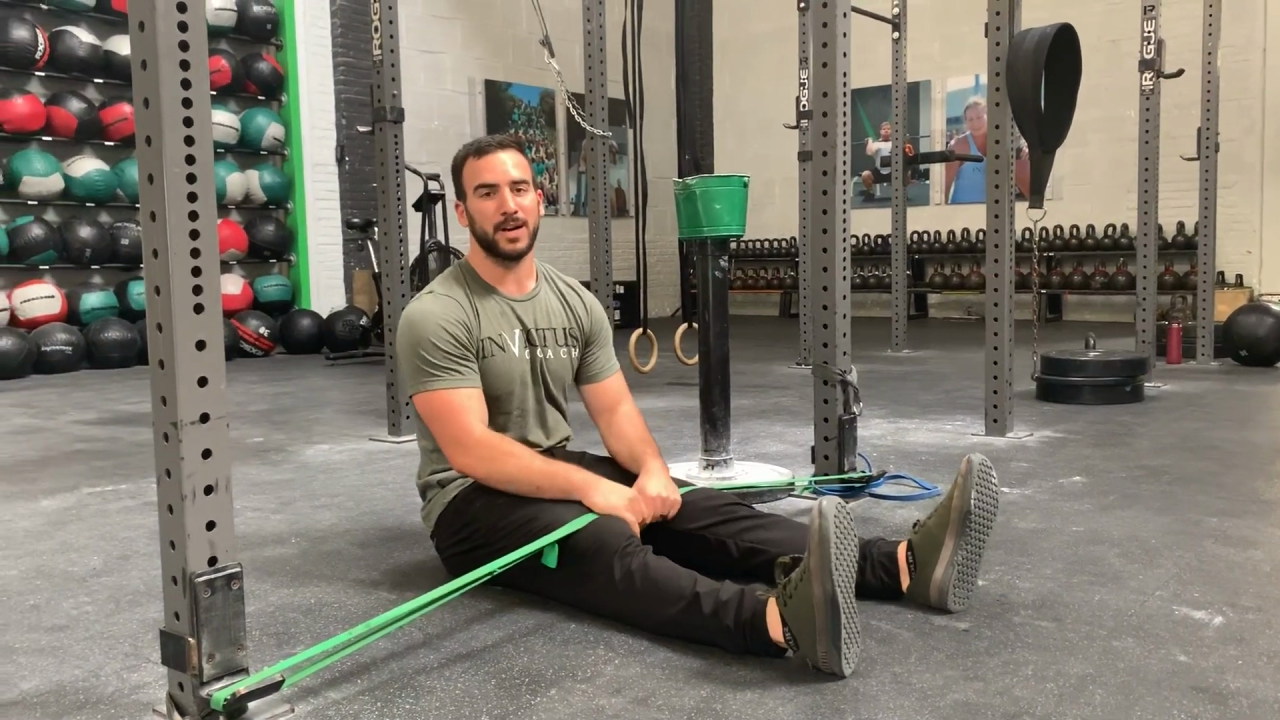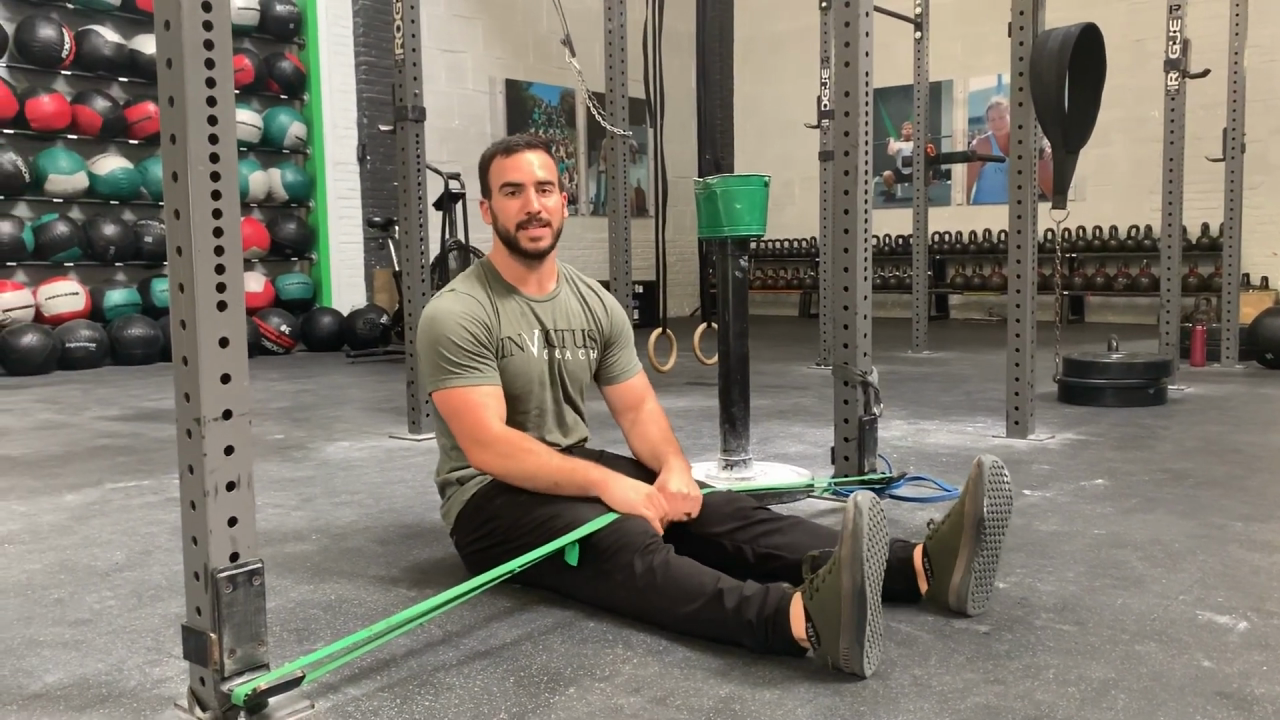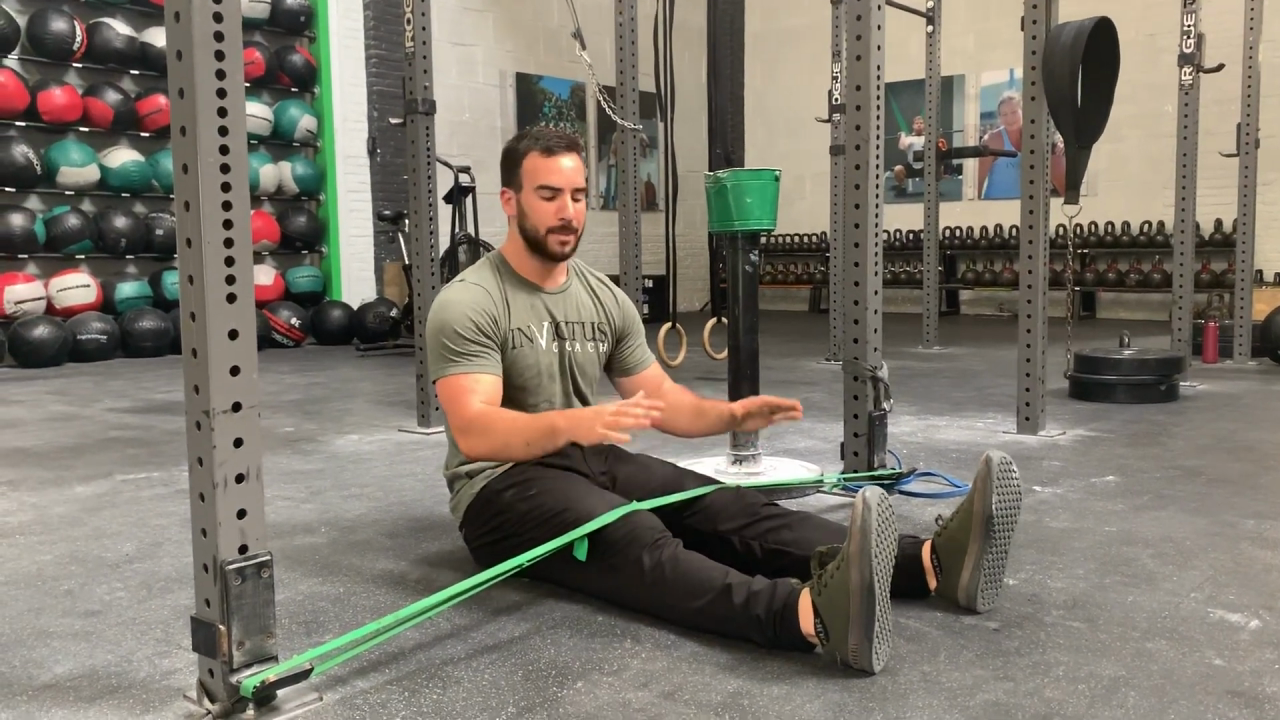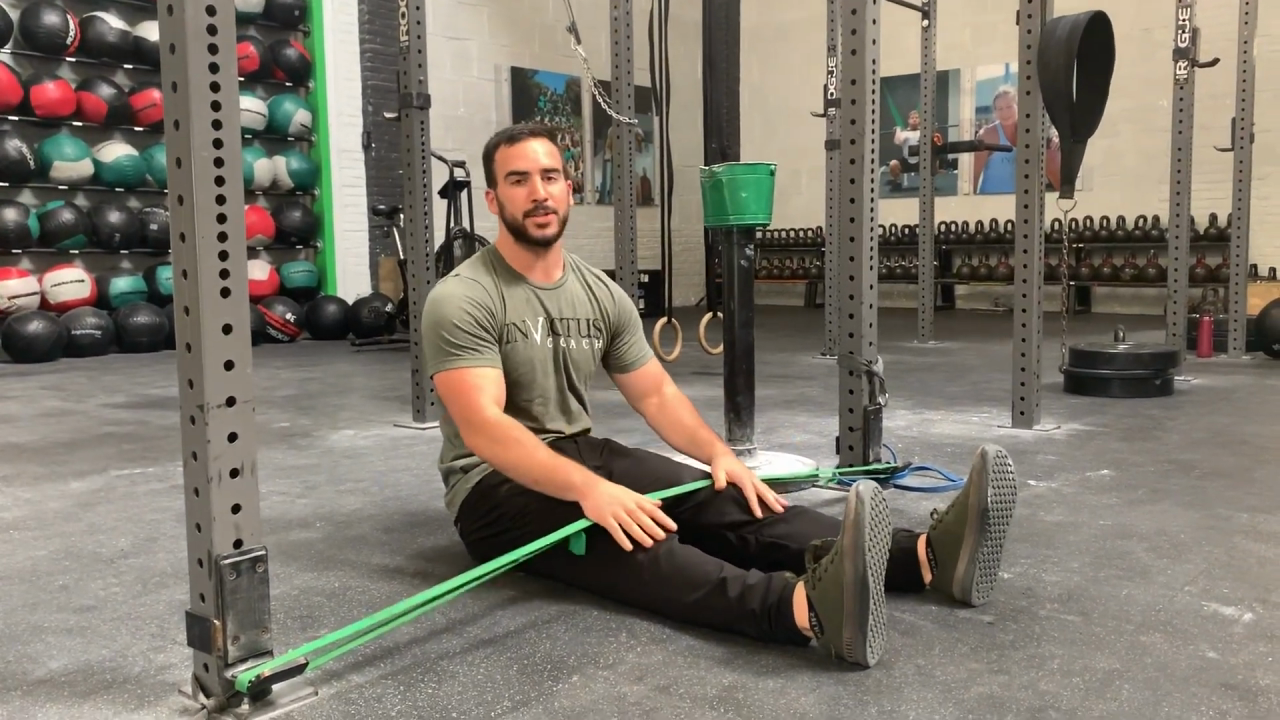
dt=0.5s
person 1, frame 1
left shoulder: (574, 301)
right shoulder: (436, 317)
left elbow: (613, 409)
right elbow: (470, 450)
left wrist: (651, 469)
right wrist: (588, 486)
left hip: (555, 473)
right hip: (473, 501)
left knee: (702, 511)
right knee: (606, 545)
left ankle: (903, 563)
right ankle: (778, 619)
person 1, frame 2
left shoulder: (595, 302)
right shoulder: (456, 314)
left elbow: (637, 409)
right elbow: (488, 447)
left wrist: (673, 467)
right wrist: (605, 483)
left hip: (575, 472)
right hip: (491, 499)
left knee: (719, 514)
right knee: (626, 541)
left ankle: (920, 566)
right ankle: (801, 618)
person 1, frame 3
left shoulder: (605, 297)
right shoulder: (467, 304)
left elbow: (656, 394)
right elbow: (474, 430)
left wrist: (727, 412)
right wrist: (579, 420)
left hip: (584, 461)
right hip: (502, 488)
left knee: (726, 510)
right knee: (632, 539)
left ankle: (928, 563)
right ankle: (811, 614)
person 1, frame 4
left shoulder: (600, 292)
right shoulder: (462, 299)
left elbow: (655, 393)
right elbow: (483, 427)
left wrist: (719, 453)
right wrist: (589, 489)
left hip: (581, 452)
right hip: (495, 486)
left knee: (720, 503)
right knee: (632, 536)
left ankle: (924, 556)
right ankle: (804, 607)
